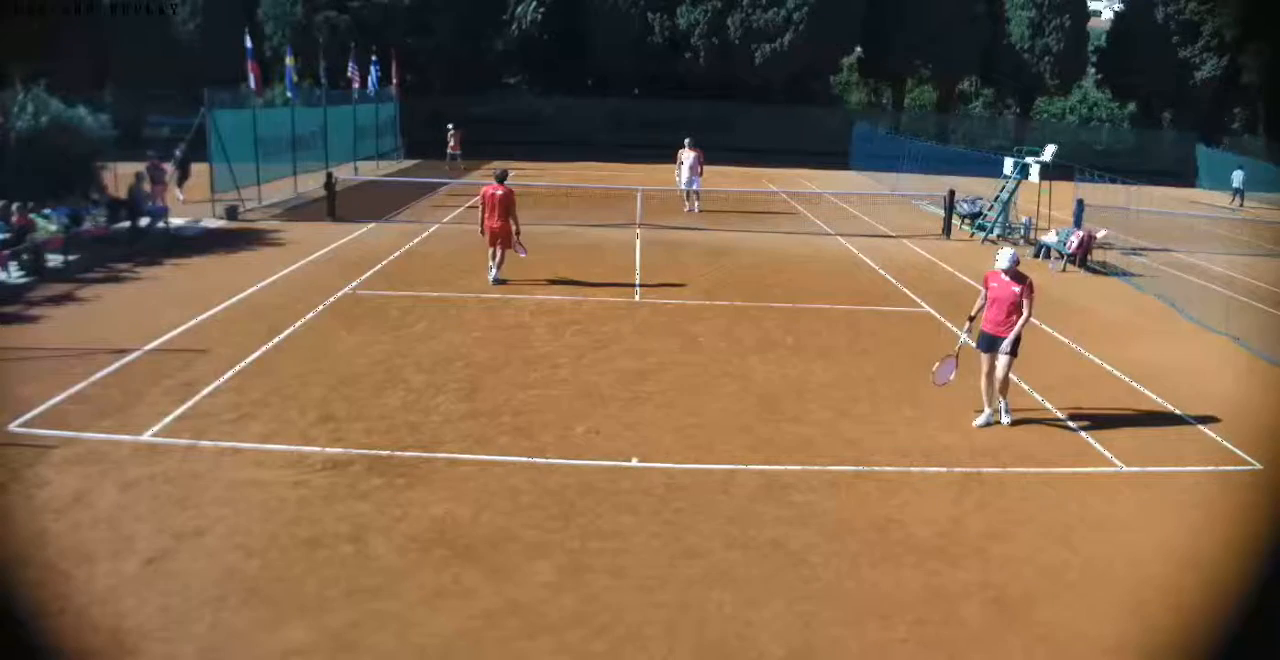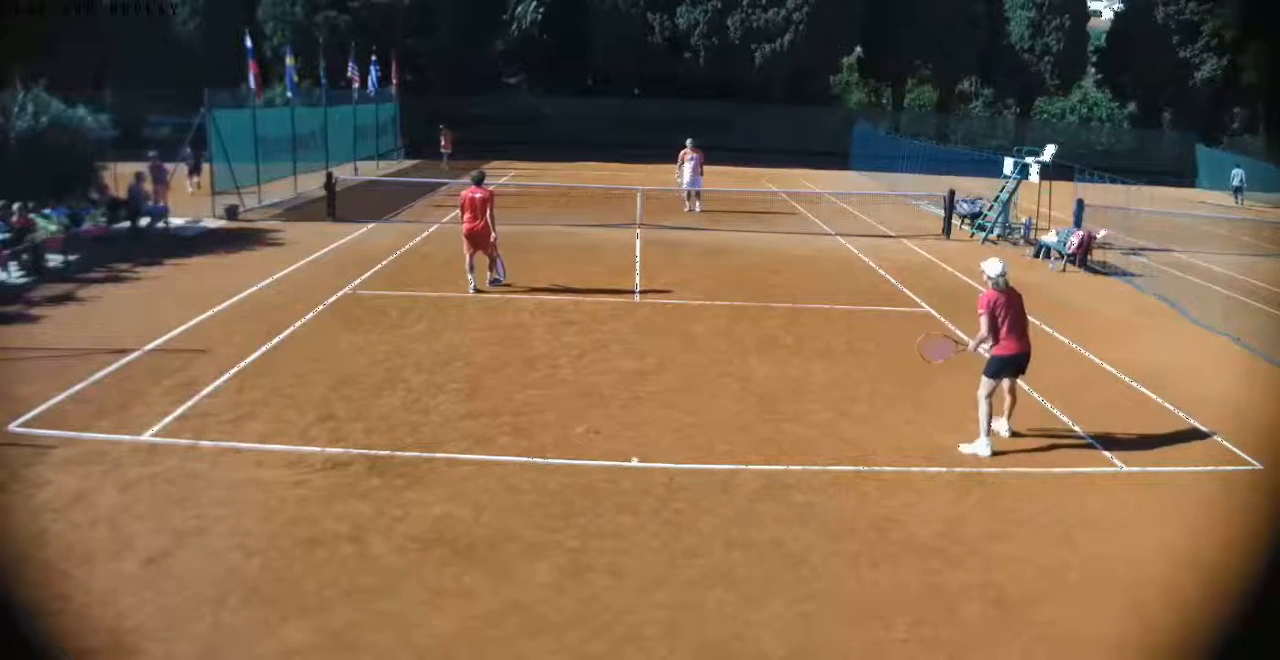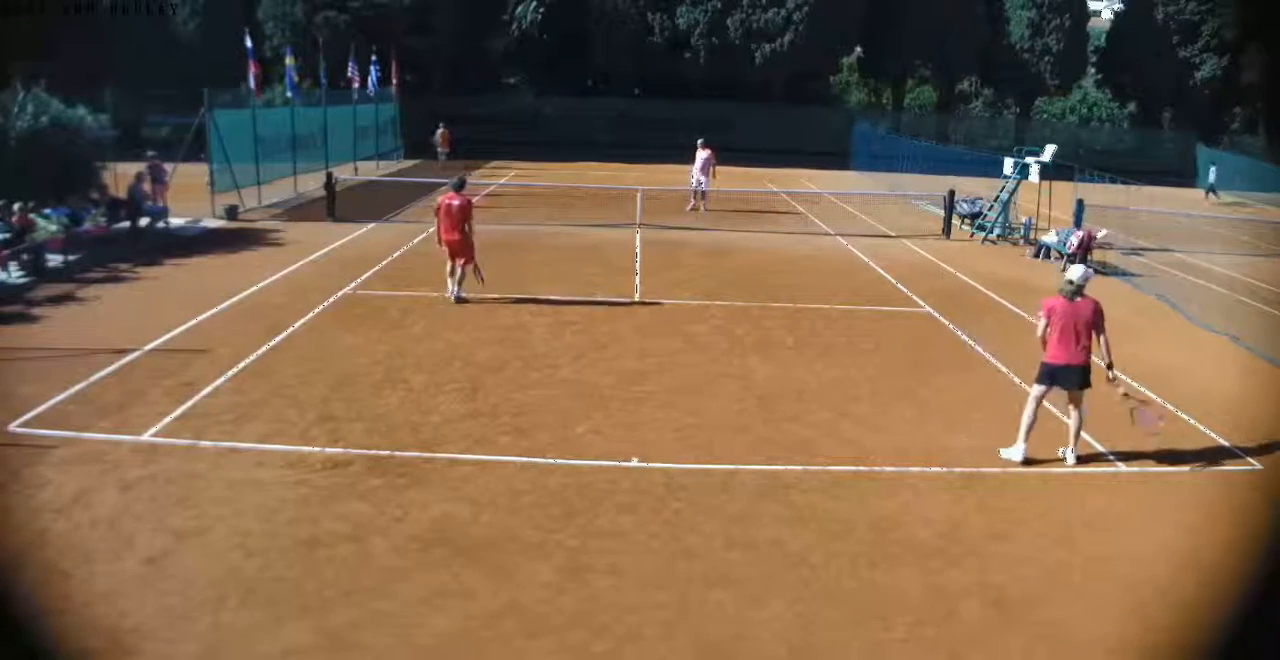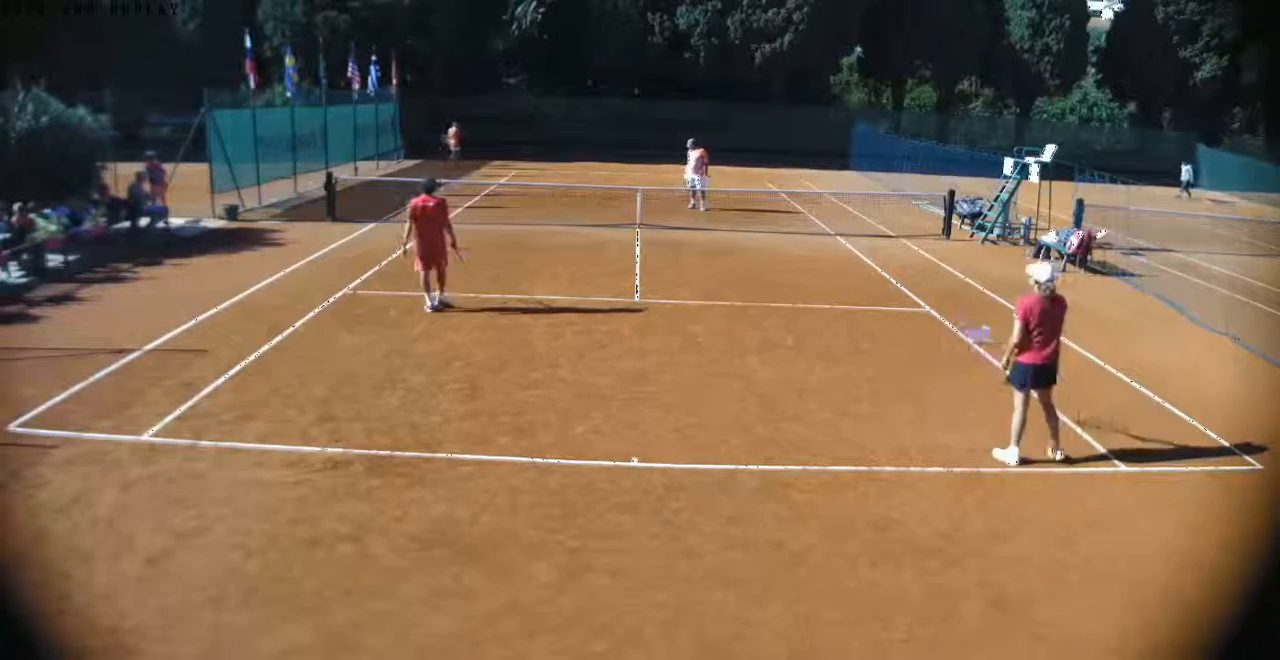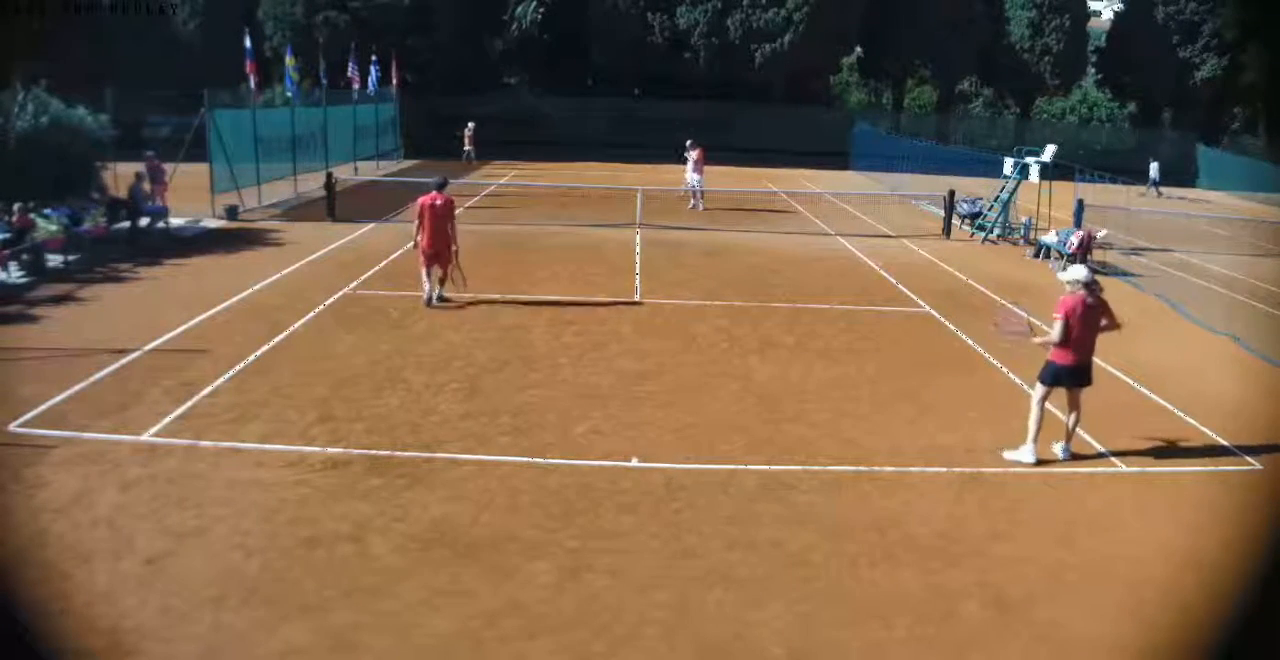
dt=1s
person 1, frame 1
left shoulder: (1025, 282)
right shoulder: (990, 276)
left elbow: (1026, 314)
left wrist: (1011, 337)
right wrist: (970, 319)
left hip: (1009, 336)
right hip: (988, 331)
left knee: (1001, 375)
right knee: (986, 372)
left ankle: (1003, 403)
right ankle: (988, 412)
person 1, frame 2
left shoulder: (987, 297)
right shoulder: (1014, 294)
left elbow: (985, 333)
right elbow: (1023, 323)
left wrist: (975, 343)
left hip: (1003, 352)
right hip: (1023, 351)
left knee: (984, 395)
right knee: (1009, 387)
left ankle: (984, 443)
right ankle: (1004, 423)
person 1, frame 3
left shoulder: (1051, 302)
right shoulder: (1093, 306)
left elbow: (1040, 334)
right elbow: (1102, 338)
right wrist: (1109, 366)
left hip: (1053, 361)
right hip: (1079, 364)
left knee: (1033, 402)
right knee: (1075, 408)
left ankle: (1019, 448)
right ankle: (1071, 452)
person 1, frame 4
left shoulder: (1026, 302)
right shoulder: (1060, 302)
left elbow: (1016, 339)
right elbow: (1053, 332)
left wrist: (1006, 357)
left hip: (1027, 362)
right hip: (1049, 362)
left knee: (1020, 407)
right knee: (1047, 404)
left ankle: (1013, 452)
right ankle: (1056, 449)
person 1, frame 5
left shoulder: (1067, 302)
right shoulder: (1098, 302)
left elbow: (1056, 337)
right elbow: (1114, 325)
left wrist: (1039, 340)
left hip: (1060, 361)
right hip: (1082, 362)
left knee: (1037, 401)
right knee: (1074, 404)
left ankle: (1029, 449)
right ankle: (1065, 447)
